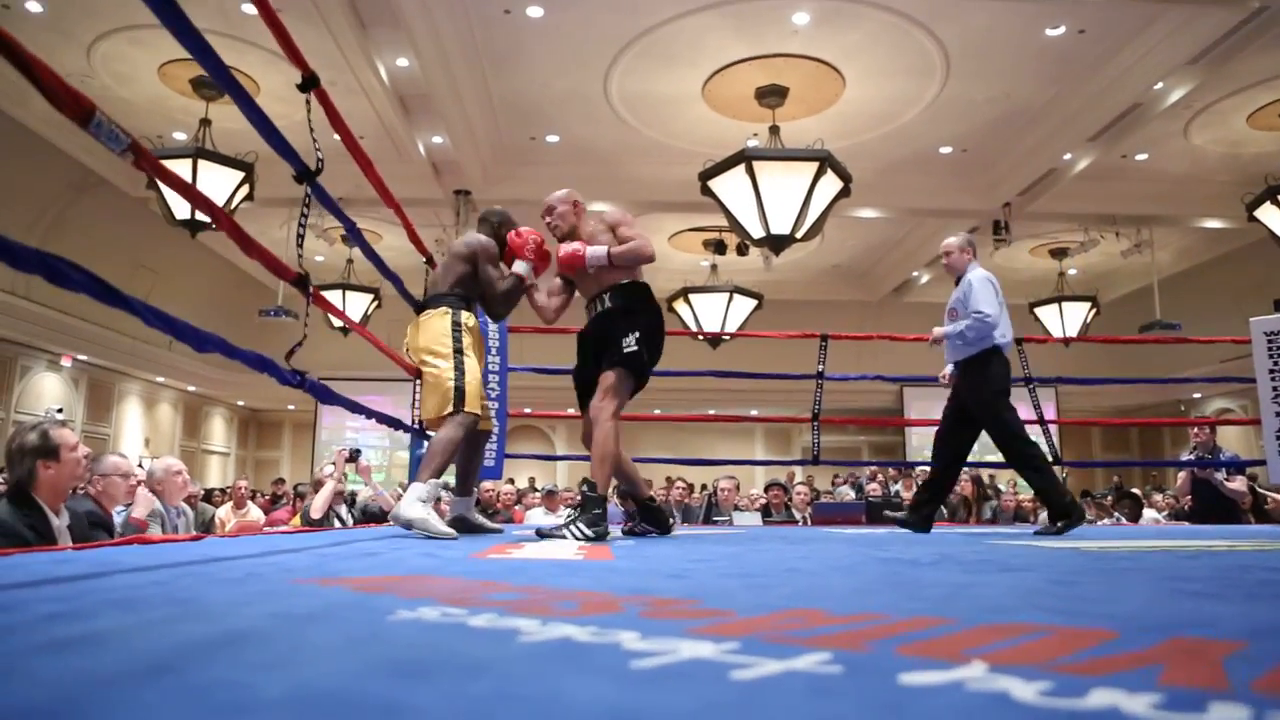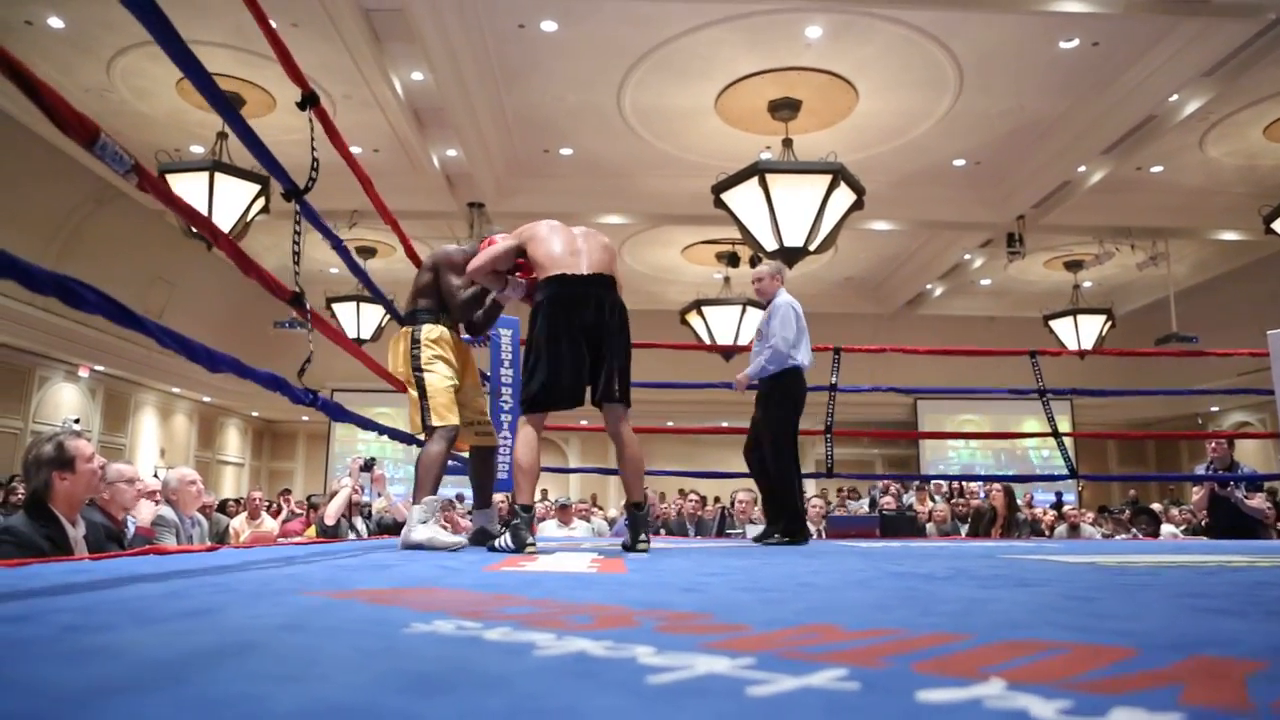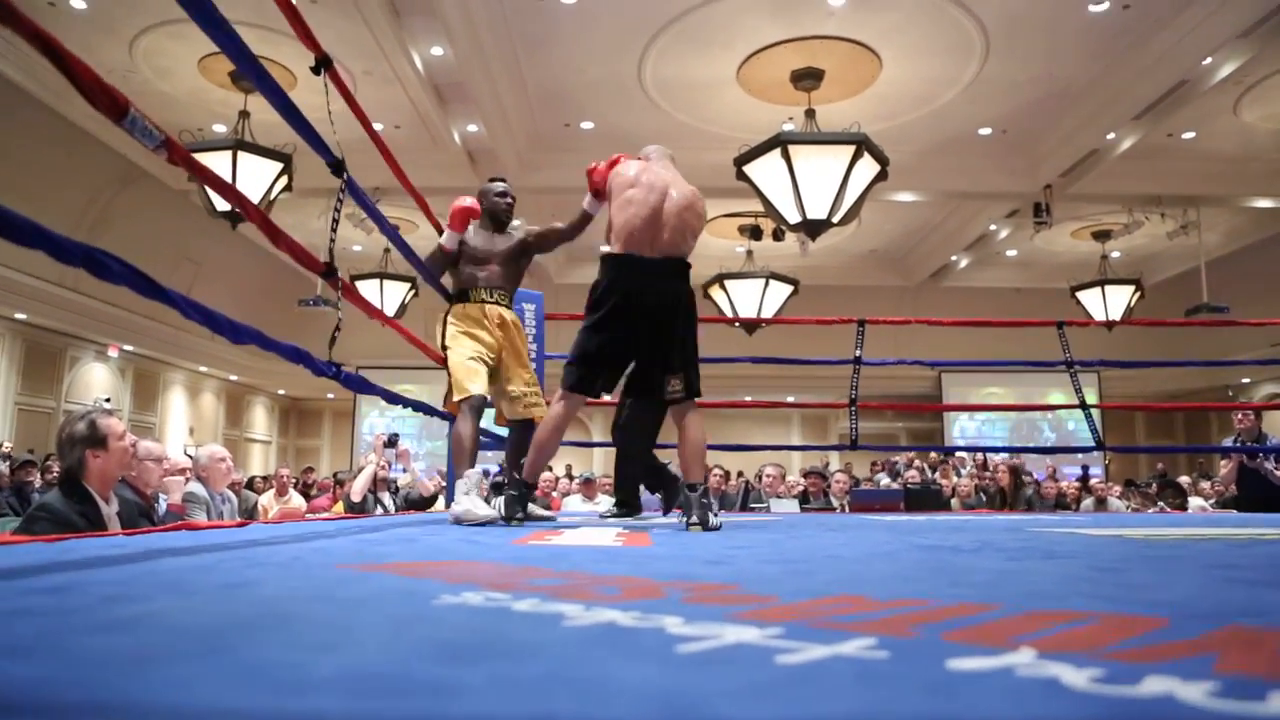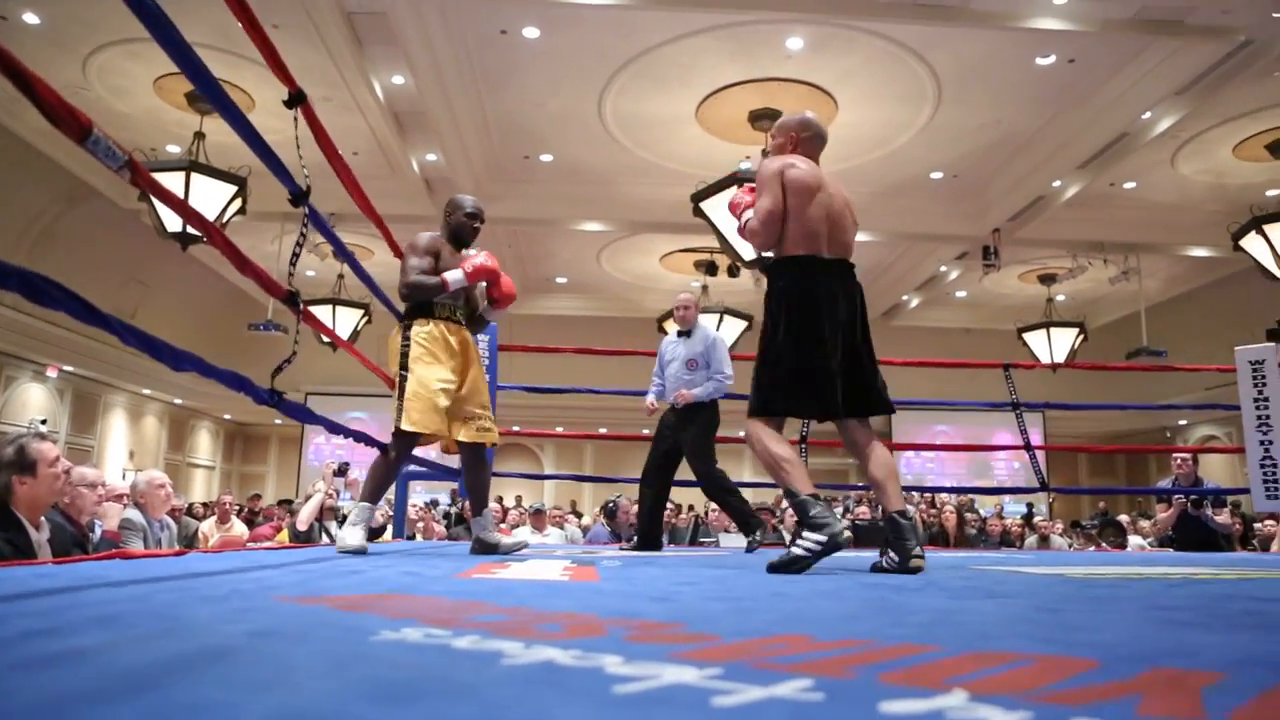
dt=1s
person 1, frame 1
left shoulder: (608, 222)
right shoulder: (568, 265)
left elbow: (647, 251)
right elbow: (549, 314)
left wrist: (595, 255)
left hip: (632, 316)
right hip: (600, 330)
left knee: (602, 409)
right knee: (595, 436)
left ankle: (593, 514)
right ankle: (651, 513)
person 1, frame 2
left shoulder: (533, 231)
right shoulder: (601, 240)
left elbow: (476, 269)
left wrist: (511, 289)
left hip: (560, 305)
right hip: (607, 306)
left knee: (530, 422)
right knee: (618, 423)
left ankle: (521, 526)
right ankle: (639, 524)
person 1, frame 3
left shoulder: (626, 172)
right shoulder: (695, 201)
left elbow: (612, 237)
left hip: (619, 284)
right hip: (672, 292)
left knee: (567, 400)
right knee: (685, 408)
left ankle: (518, 496)
right ankle: (697, 506)
person 1, frame 4
left shoulder: (777, 169)
right shoulder: (840, 195)
left elbow: (762, 238)
left wrist: (745, 209)
left hip: (798, 295)
right hip: (845, 296)
left knee: (761, 423)
right knee: (858, 430)
left ankle: (817, 517)
right ankle: (903, 535)
person 2, frame 1
left shoulder: (474, 248)
right shoulder: (483, 244)
left elbow: (496, 311)
right elbow: (499, 300)
left wrist: (527, 274)
right wrist: (524, 265)
left hip: (446, 327)
right hip: (448, 326)
left knee: (479, 425)
right knee: (463, 416)
left ankle: (462, 512)
right ankle: (414, 503)
person 2, frame 2
left shoulder: (470, 271)
right shoulder: (451, 256)
left elbow: (476, 327)
right elbow: (461, 306)
left hip: (450, 346)
right hip: (427, 341)
left knee: (483, 438)
right knee: (444, 430)
left ankle: (485, 525)
right ankle: (417, 525)
person 2, frame 3
left shoulder: (523, 237)
right shoulder: (463, 235)
left elbow: (568, 232)
right elbow: (429, 273)
left wrist: (595, 199)
right wrist: (451, 234)
left hip: (507, 325)
right hip: (468, 322)
left knee: (526, 414)
right knee: (471, 401)
right ankle: (466, 497)
person 2, frame 4
left shoulder: (469, 263)
right shoulder: (426, 243)
right elbow: (408, 288)
left wrist: (495, 305)
right wrist: (462, 277)
left hip: (461, 346)
right hip: (425, 339)
left knee: (476, 442)
right knee: (409, 433)
left ankle: (484, 532)
right ankle: (356, 524)
person 3, frame 1
left shoulder: (977, 280)
right shoulder: (965, 285)
left elbow: (985, 321)
left wrist: (946, 332)
right wrist: (953, 366)
left hip: (984, 372)
right hip: (970, 374)
left knee: (1012, 441)
right knee: (949, 444)
left ankle: (1064, 510)
right ankle: (920, 513)
person 3, frame 2
left shoulder: (783, 305)
right shoulder: (776, 309)
left elbow: (779, 349)
left wrist: (749, 374)
right wrist: (759, 381)
left hip: (782, 386)
right hip: (777, 387)
left knee: (780, 457)
right knee: (756, 453)
left ankle: (791, 527)
right ankle: (780, 522)
person 3, frame 3
right shoulder: (639, 319)
left elbow: (682, 350)
right elbow: (626, 355)
left wrist: (667, 383)
left hip: (656, 384)
right hip: (638, 378)
left knee: (630, 436)
left ankle: (627, 502)
right ankle: (669, 485)
person 3, frame 4
left shoulder: (711, 339)
right shoulder: (667, 343)
left elbow: (724, 379)
right elbow: (658, 379)
left wrist: (694, 394)
right wrist: (652, 397)
left hip: (701, 413)
right hip: (674, 413)
left knee: (705, 471)
right knee: (655, 472)
left ankle: (752, 528)
right ankle: (647, 537)
